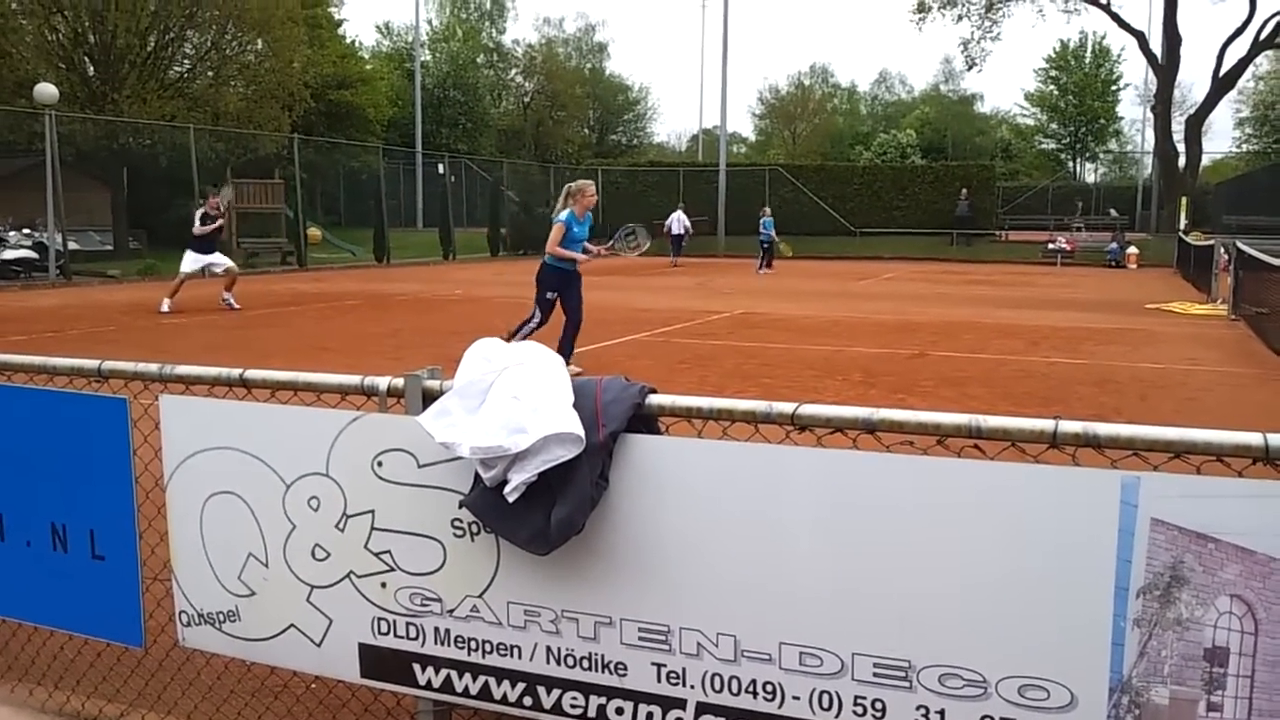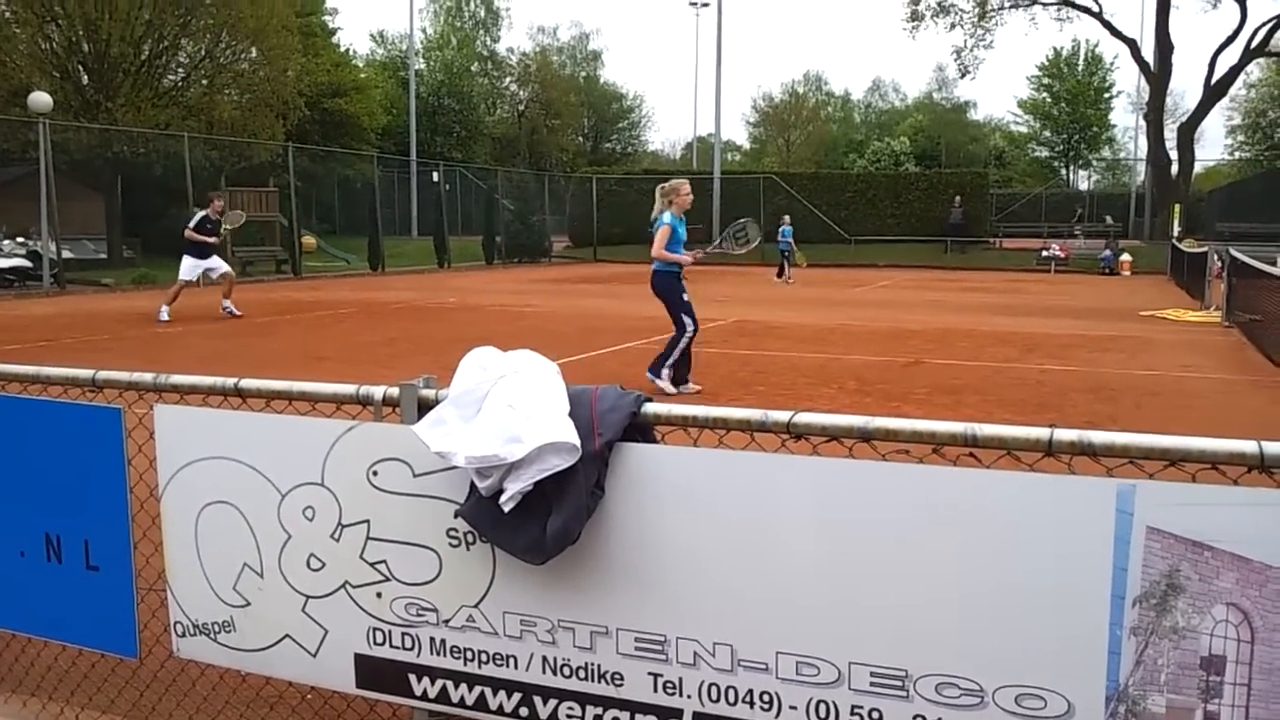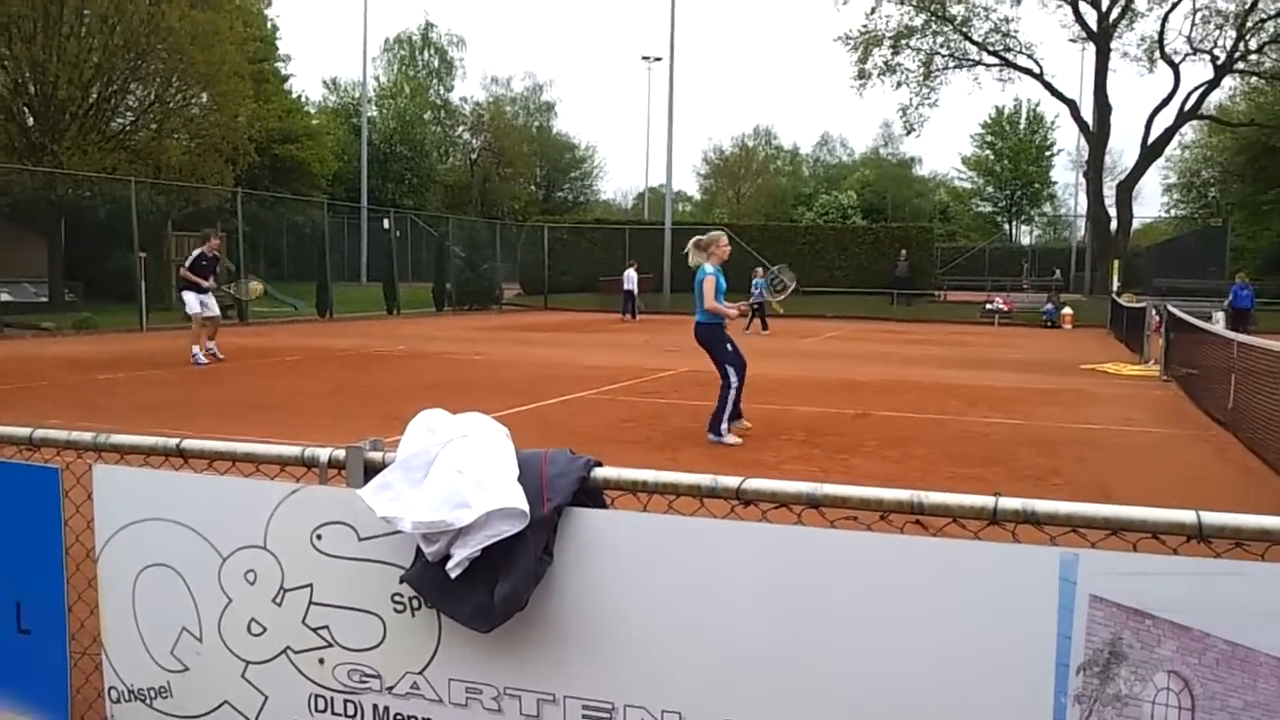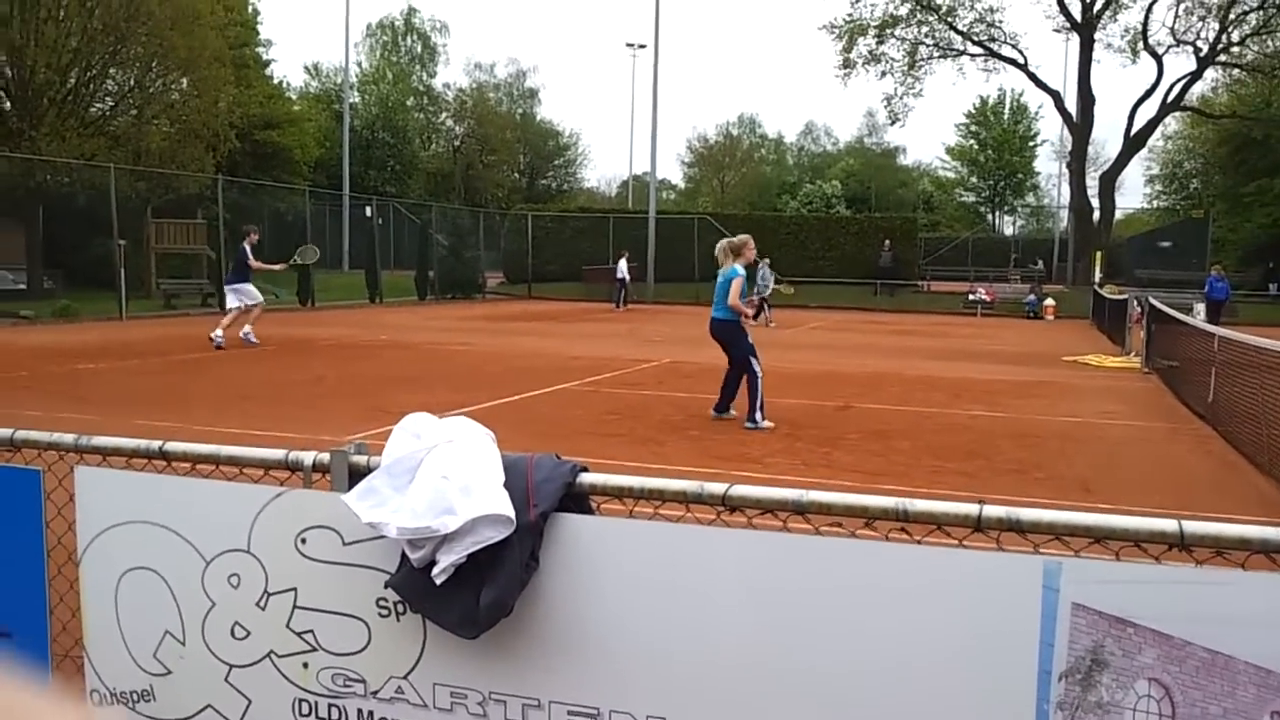
dt=0.5s
person 1, frame 1
left shoulder: (587, 218)
right shoulder: (564, 218)
right elbow: (550, 247)
left wrist: (593, 249)
right wrist: (575, 255)
left hip: (570, 274)
right hip: (551, 273)
left knee: (575, 318)
right knee: (540, 318)
left ankle: (563, 362)
right ankle: (509, 345)
person 1, frame 2
left shoulder: (680, 219)
right shoulder: (667, 220)
right elbow: (656, 253)
left wrist: (689, 255)
right wrist: (682, 258)
left hip: (673, 278)
right hip: (664, 279)
left knee: (687, 328)
right knee: (688, 327)
left ankle: (679, 380)
right ankle: (660, 370)
person 1, frame 3
left shoulder: (714, 270)
right shoulder: (709, 272)
right elbow: (709, 304)
left wrist: (732, 307)
right wrist: (729, 312)
left hip: (713, 328)
right hip: (709, 330)
left knee: (739, 367)
right knee: (731, 378)
left ankle: (733, 418)
right ankle: (719, 431)
person 1, frame 4
left shoulder: (726, 270)
right shoulder: (739, 272)
right elbow: (732, 302)
left wrist: (744, 305)
right wrist: (746, 311)
left hip: (718, 324)
right hip: (729, 326)
left knee: (737, 366)
right knee: (754, 370)
left ankle: (721, 408)
right ankle: (755, 418)
